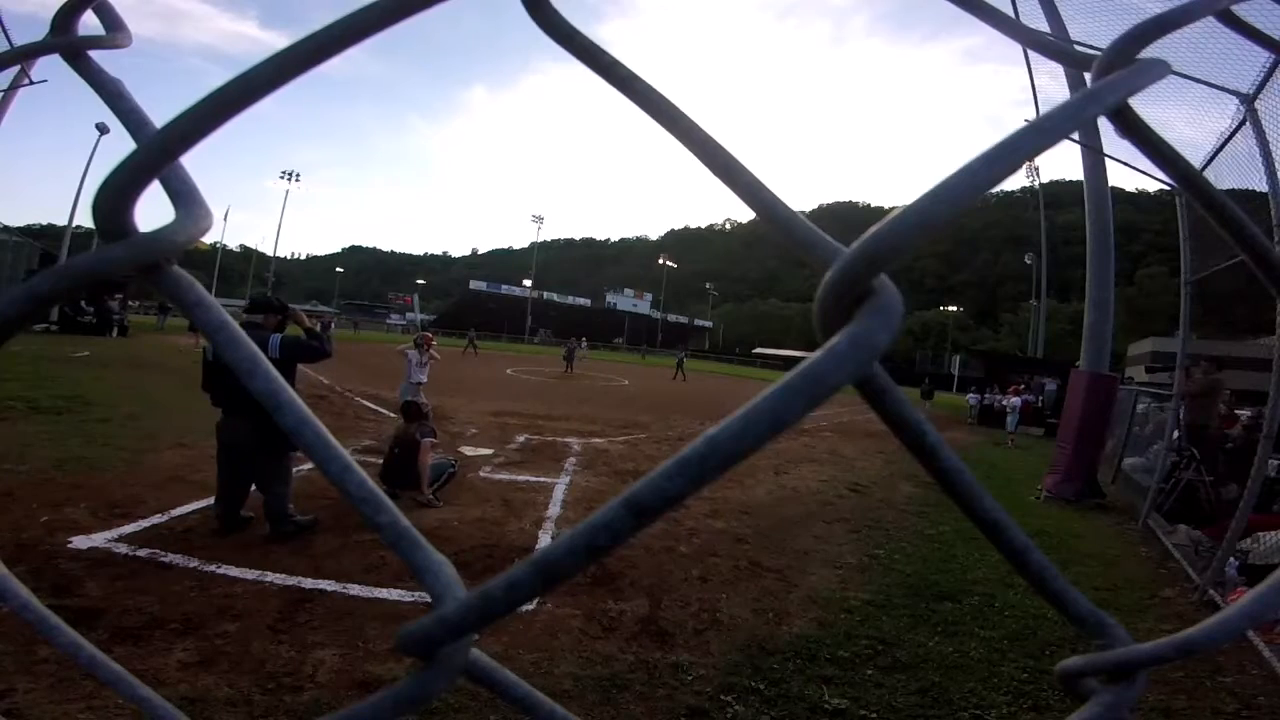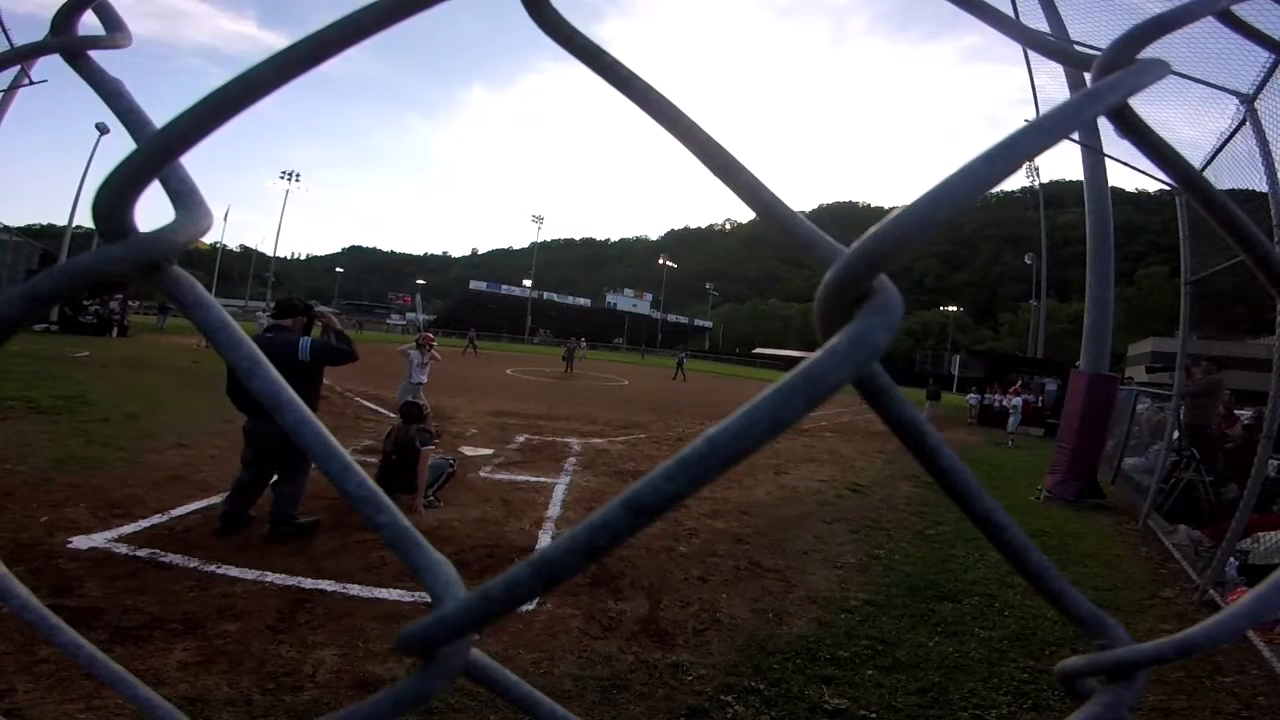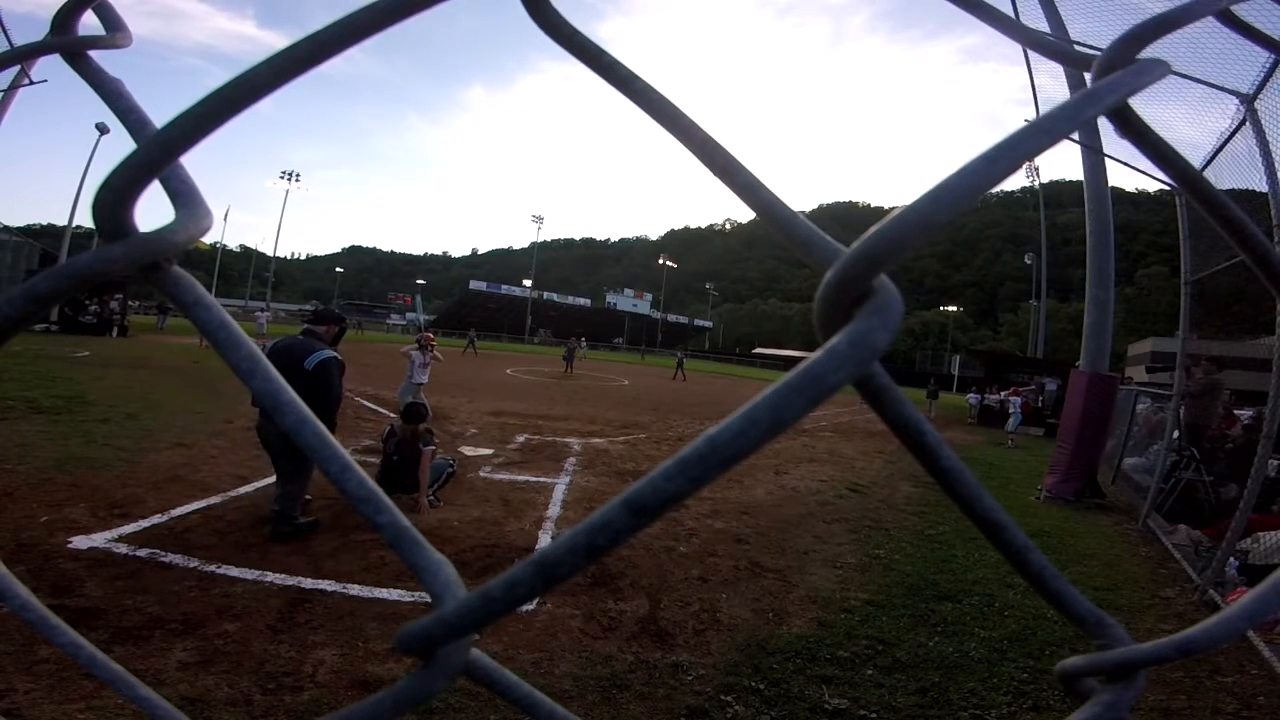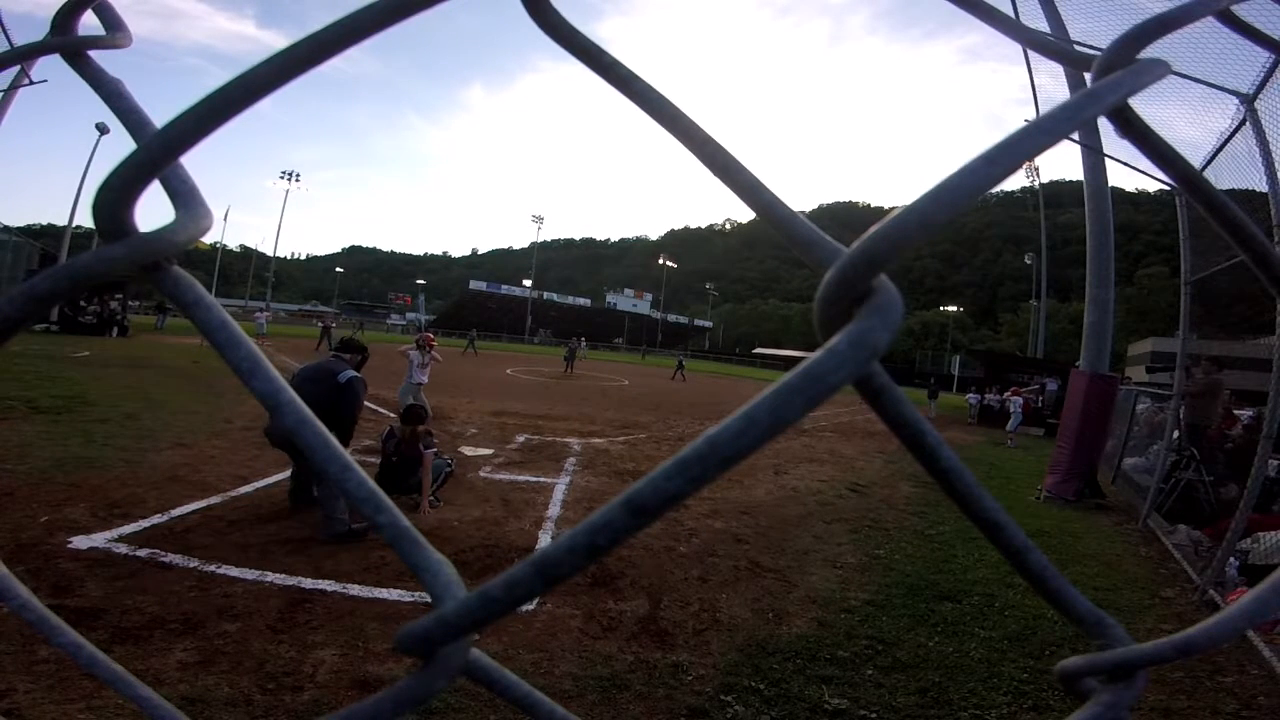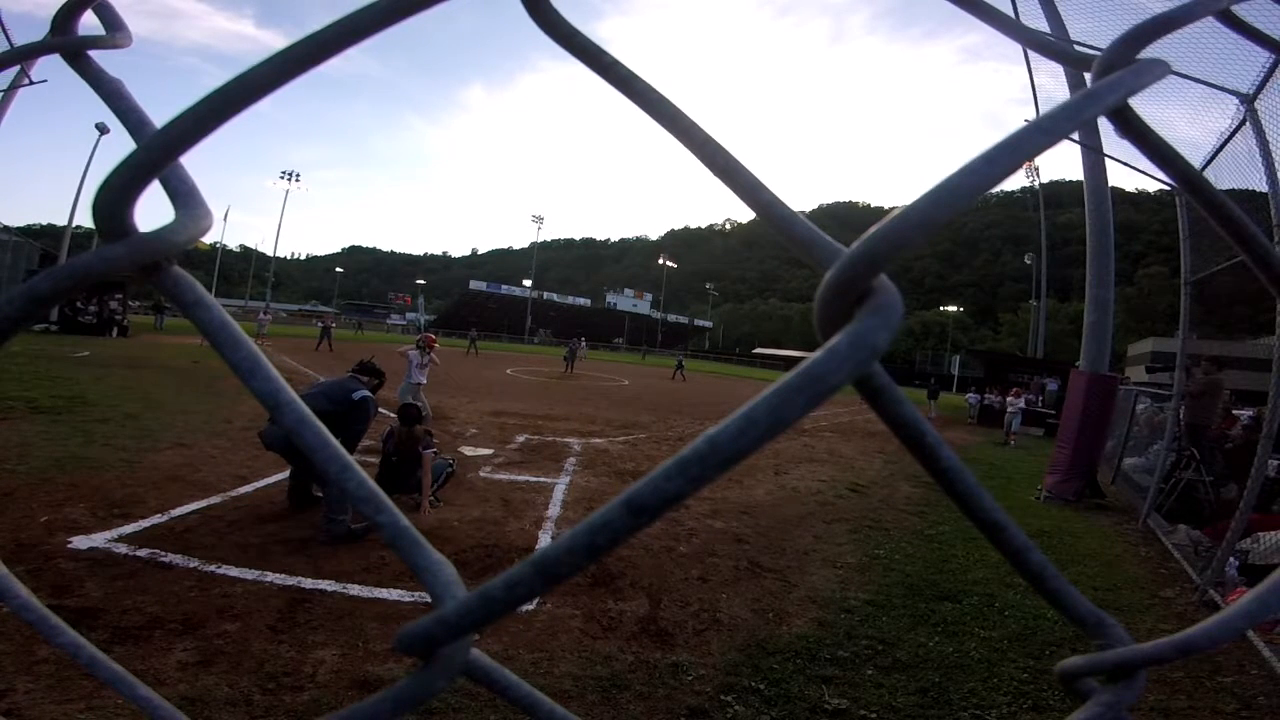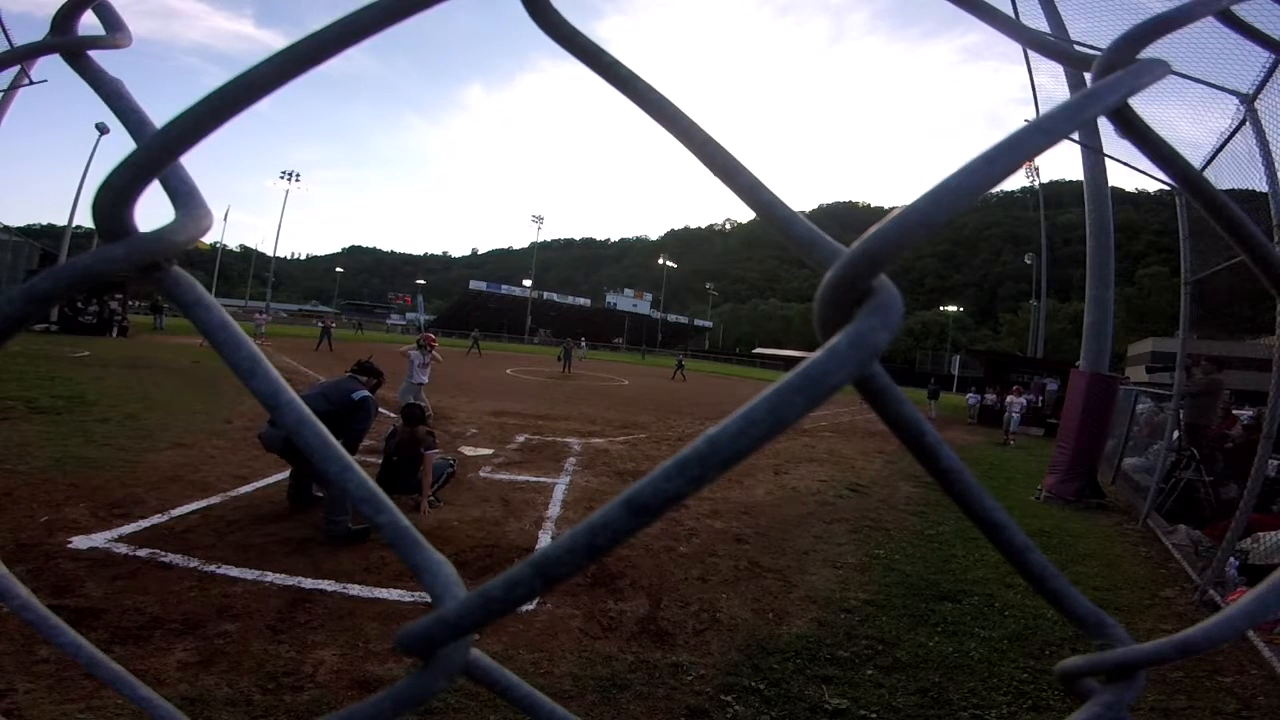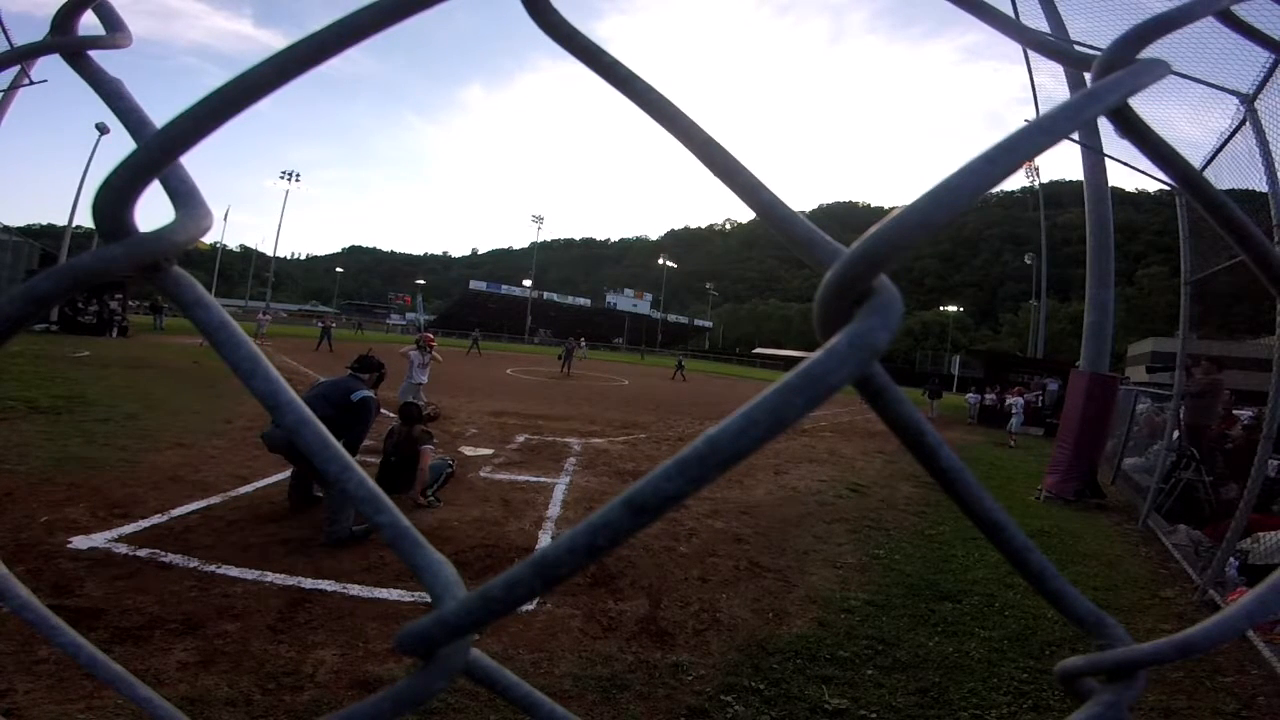
dt=0.7s
person 1, frame 1
left shoulder: (218, 344)
right shoulder: (278, 343)
left elbow: (209, 384)
right elbow: (322, 350)
right wrist: (306, 325)
left hip: (231, 422)
right hip: (268, 426)
left knee: (232, 475)
right knee: (275, 478)
left ankle: (228, 518)
right ankle: (283, 523)
person 1, frame 2
right shoulder: (305, 347)
left elbow: (233, 390)
right elbow: (348, 354)
right wrist: (334, 328)
left hip: (256, 425)
left knee: (252, 474)
right knee: (291, 476)
left ankle: (231, 517)
right ankle: (283, 523)
person 1, frame 3
left shoulder: (276, 346)
right shoulder: (326, 357)
right elbow: (329, 401)
right wrist: (328, 431)
left hip: (267, 422)
left knee: (285, 471)
right knee: (296, 474)
left ankle: (289, 505)
right ankle: (285, 523)
person 1, frame 4
left shoulder: (308, 368)
right shoulder: (352, 378)
right elbow: (349, 416)
right wrist: (342, 442)
left hip: (277, 425)
left knee: (306, 459)
left ankle: (301, 496)
right ankle: (338, 527)
person 1, frame 5
left shoulder: (328, 384)
right shoulder: (365, 399)
right elbow: (351, 439)
left hip: (273, 430)
left knee: (305, 459)
left ankle: (300, 497)
right ankle: (338, 529)
person 1, frame 6
left shoulder: (328, 384)
right shoulder: (365, 400)
right elbow: (352, 440)
left hip: (272, 431)
left knee: (308, 458)
left ankle: (300, 497)
right ankle: (338, 530)
person 1, frame 7
left shoulder: (328, 383)
right shoulder: (366, 398)
right elbow: (353, 440)
left hip: (275, 432)
left knee: (309, 460)
left ankle: (300, 498)
right ankle: (339, 532)
